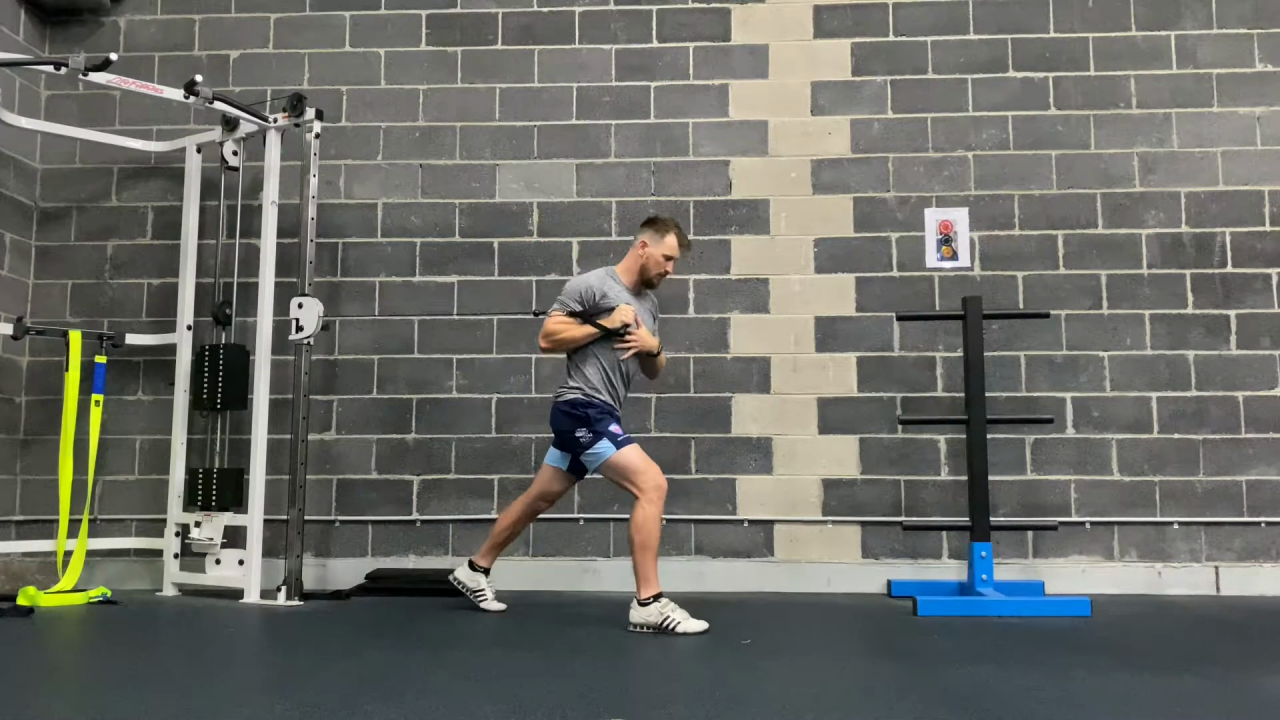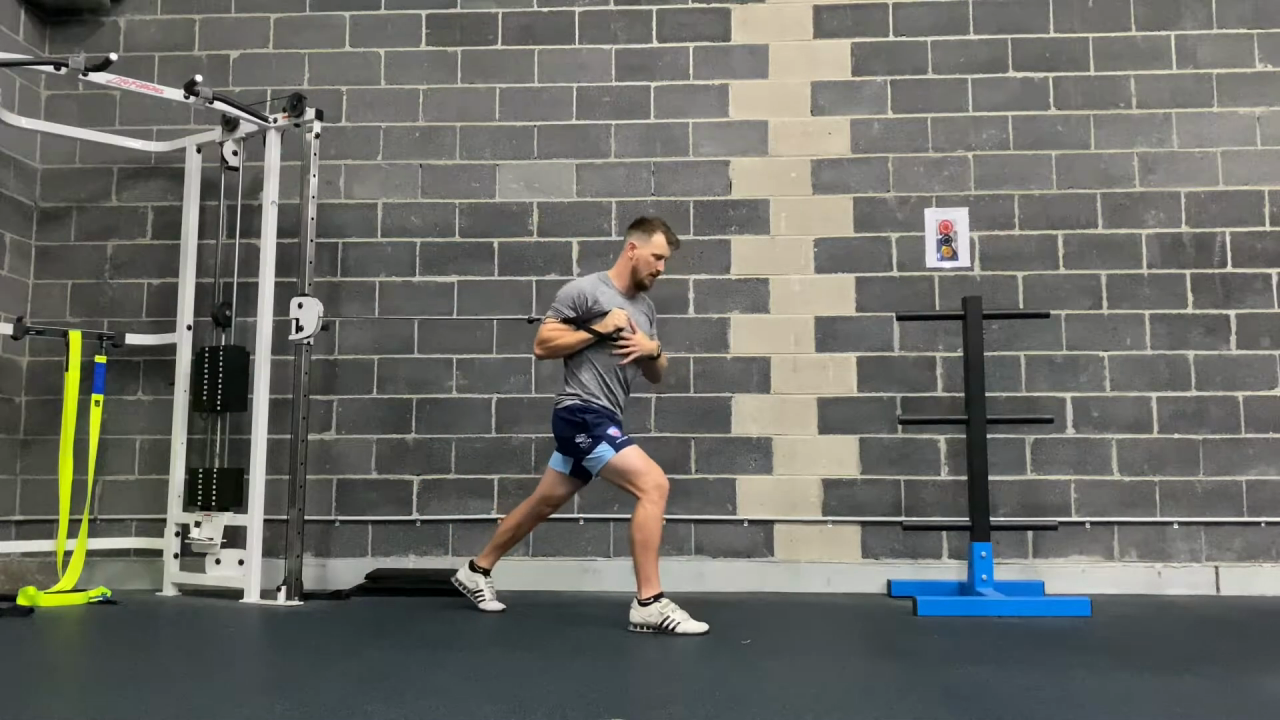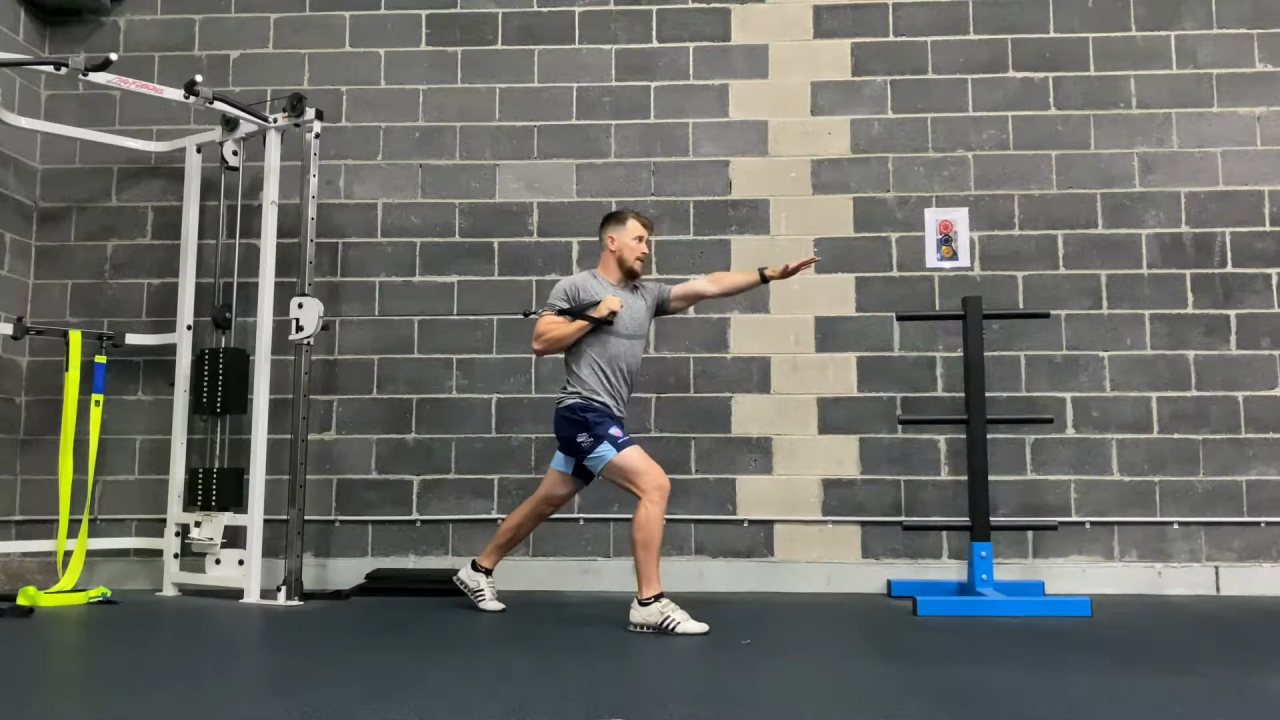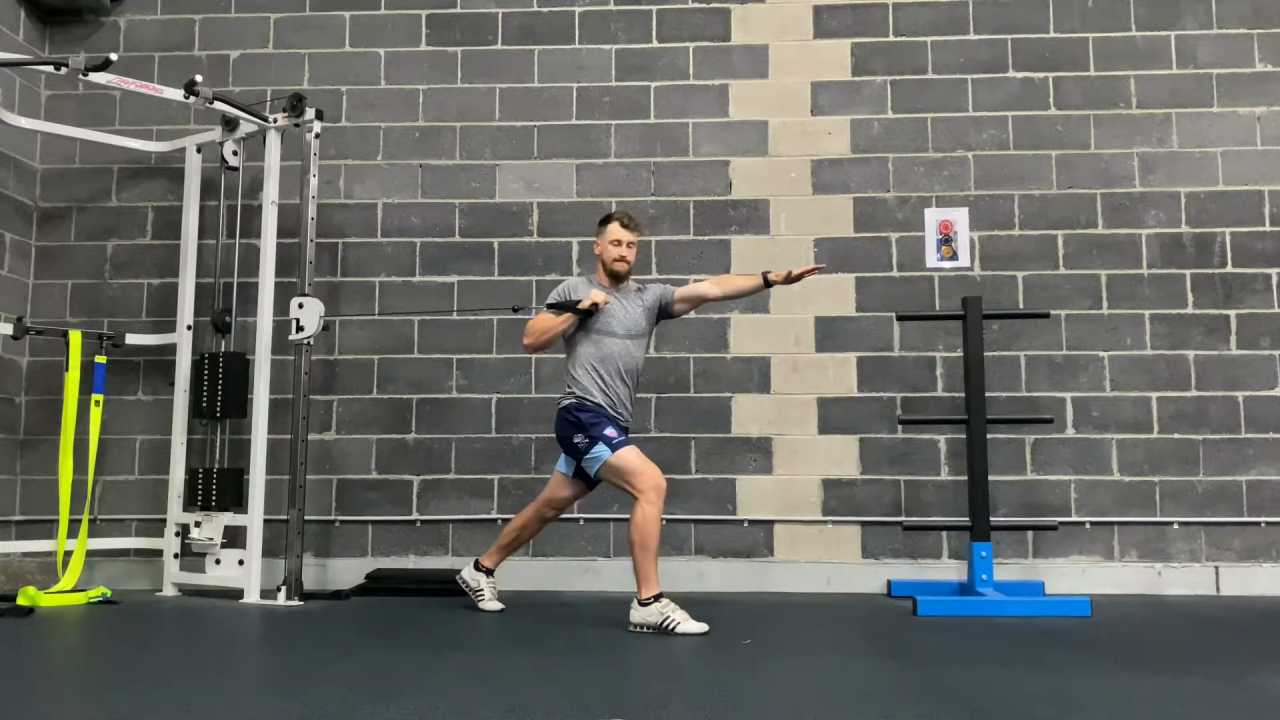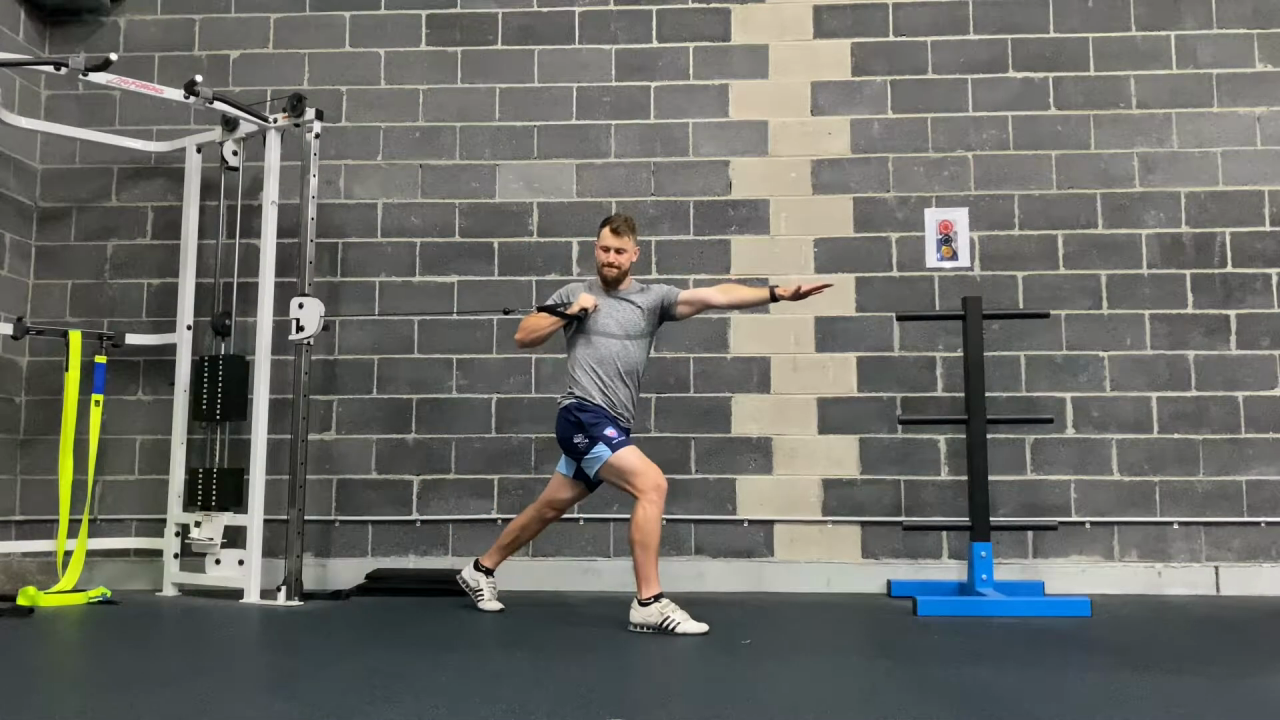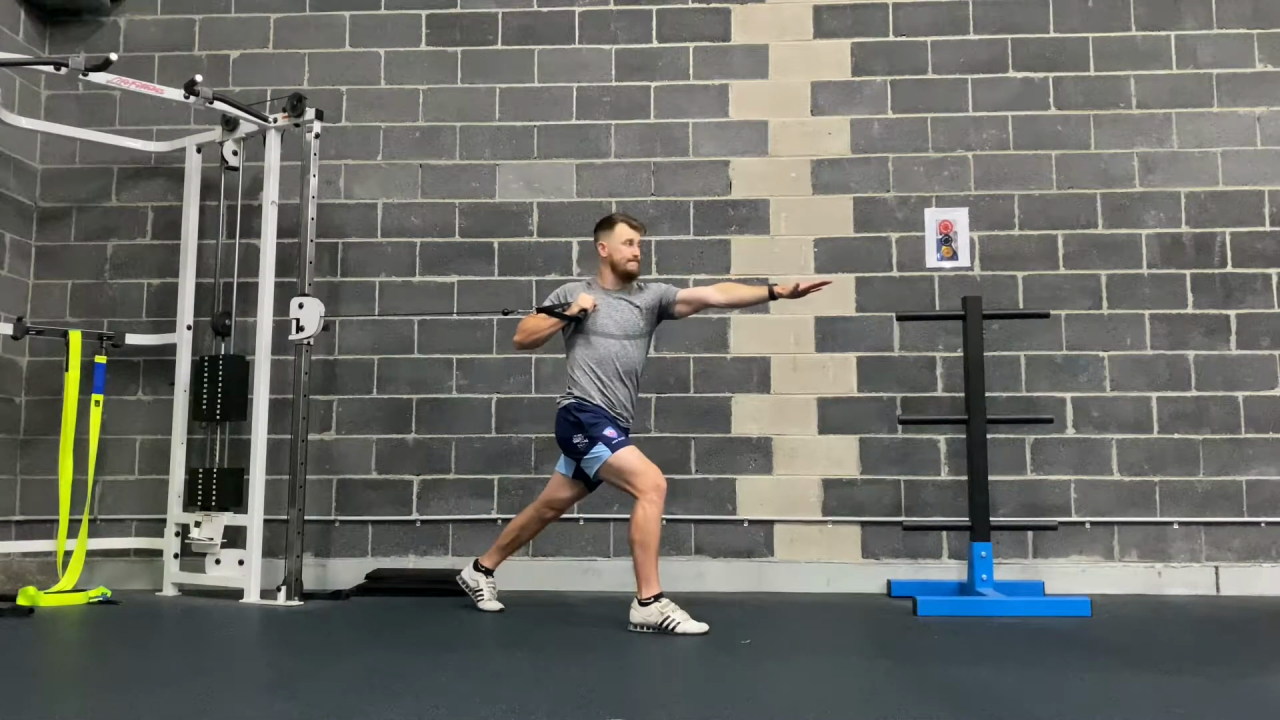
dt=0.5s
person 1, frame 1
left shoulder: (649, 302)
right shoulder: (590, 285)
left elbow: (654, 371)
right elbow: (547, 339)
left wrist: (654, 347)
right wrist: (605, 324)
left hip: (597, 415)
right hip: (583, 409)
left knee: (540, 497)
right knee: (652, 485)
left ankle: (475, 569)
right ankle: (648, 603)
person 1, frame 2
left shoulder: (645, 307)
right shoulder: (583, 290)
left elbow: (656, 374)
right elbow: (542, 346)
left wrist: (652, 352)
right wrist: (599, 329)
left hip: (601, 421)
right hip: (583, 415)
left knee: (544, 501)
right knee: (654, 485)
left ankle: (476, 570)
right ankle: (649, 604)
person 1, frame 3
left shoulder: (648, 295)
right shoulder: (575, 287)
left elbow: (710, 286)
right elbow: (541, 342)
left wrist: (769, 274)
right wrist: (594, 316)
left hip: (602, 420)
right hip: (585, 414)
left knee: (544, 503)
right knee: (654, 485)
left ankle: (478, 570)
right ankle: (649, 604)
person 1, frame 4
left shoulder: (651, 297)
right shoulder: (573, 290)
left elbow: (711, 289)
right elbow: (531, 340)
left wrist: (772, 278)
right wrist: (580, 309)
left hip: (610, 425)
right hip: (583, 416)
left knee: (549, 506)
right knee: (651, 485)
left ankle: (481, 570)
right ankle: (649, 604)
person 1, frame 5
left shoulder: (654, 297)
right shoulder: (574, 293)
left elbow: (716, 296)
right elbow: (523, 336)
left wrist: (779, 293)
right wrist: (569, 313)
left hip: (611, 426)
right hip: (584, 417)
left knee: (549, 507)
right knee: (652, 485)
left ankle: (481, 569)
right ankle: (649, 603)
person 1, frame 6
left shoulder: (651, 296)
right shoulder: (571, 293)
left elbow: (714, 294)
right elbow: (522, 338)
left wrist: (777, 291)
right wrist: (570, 313)
left hip: (610, 426)
right hip: (583, 418)
left knee: (549, 507)
right knee: (651, 485)
left ankle: (481, 570)
right ankle: (649, 604)
